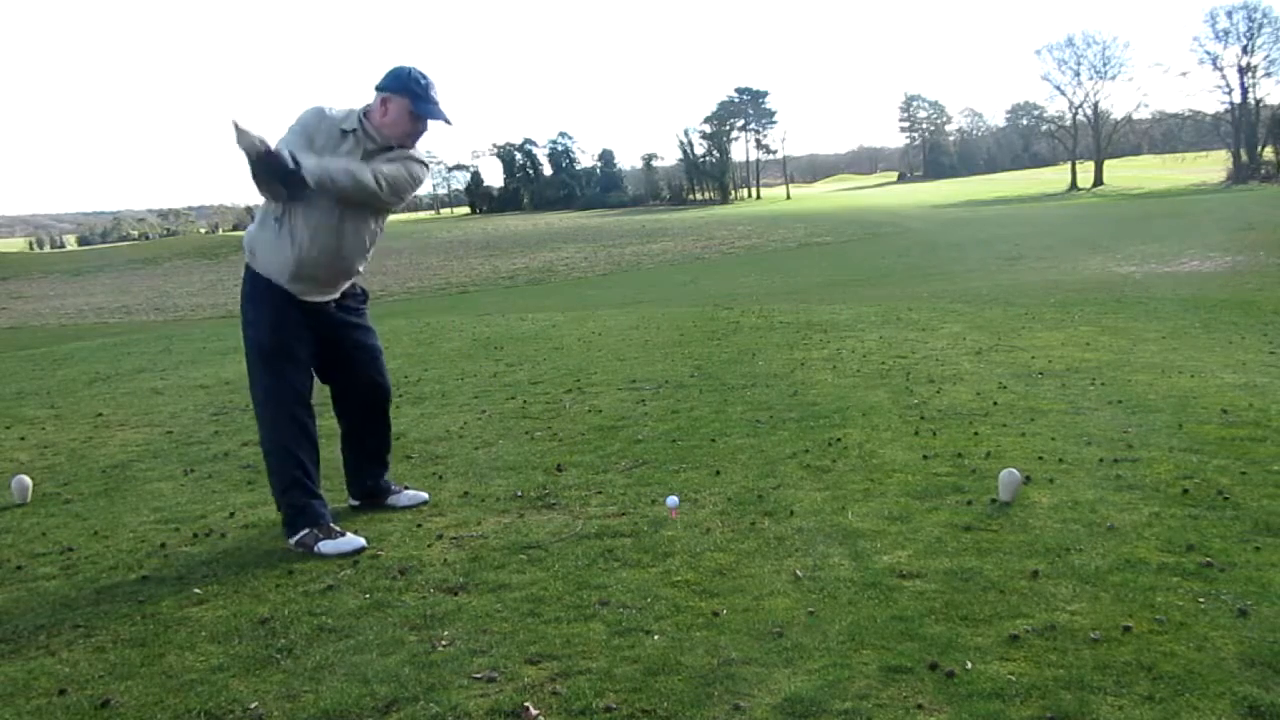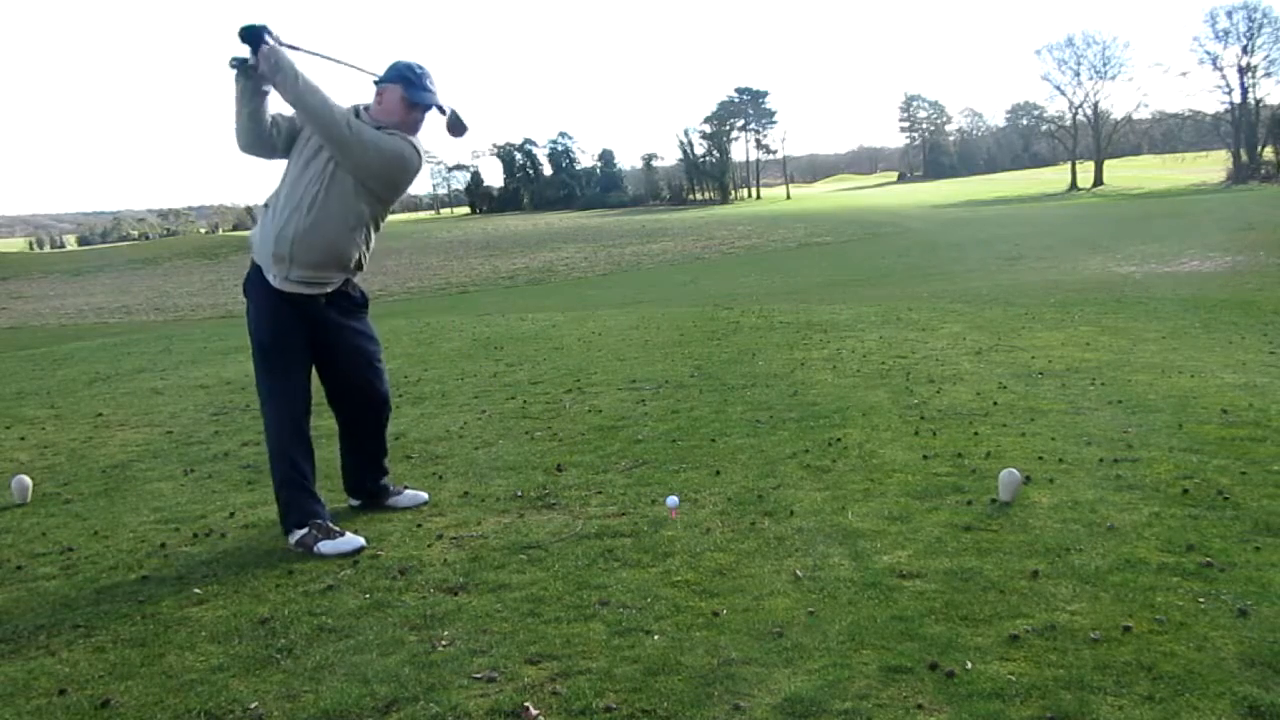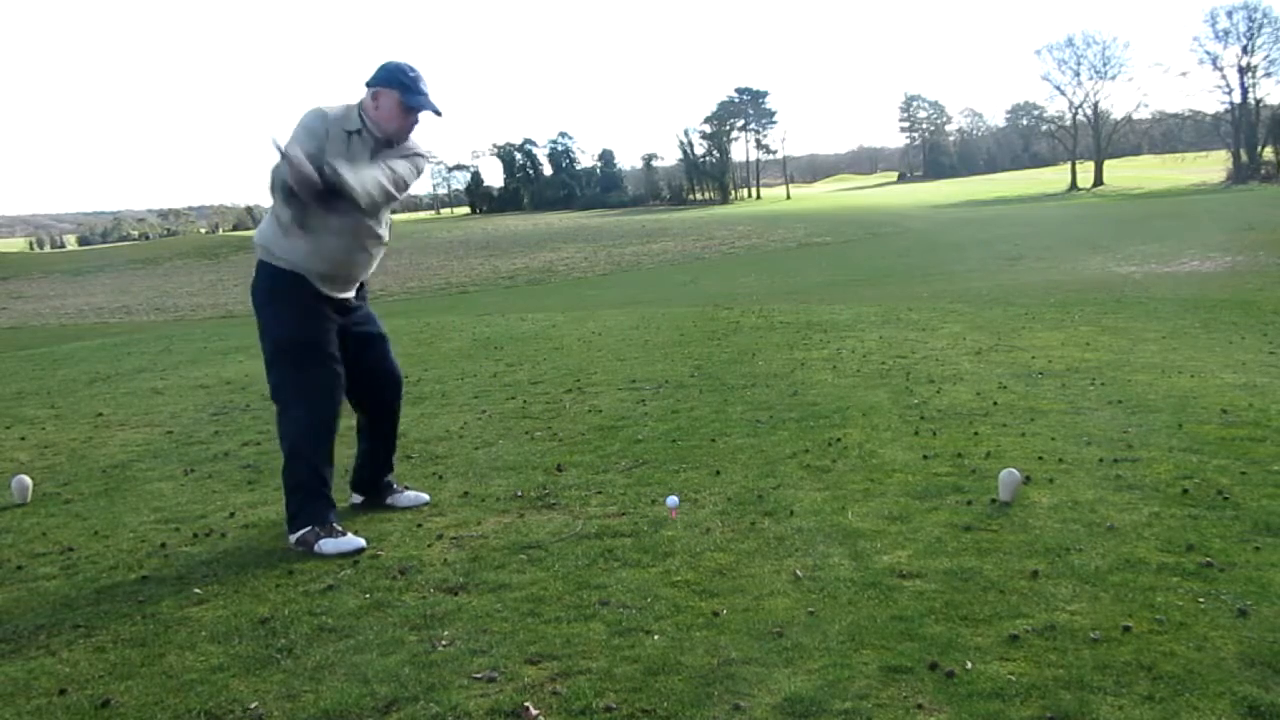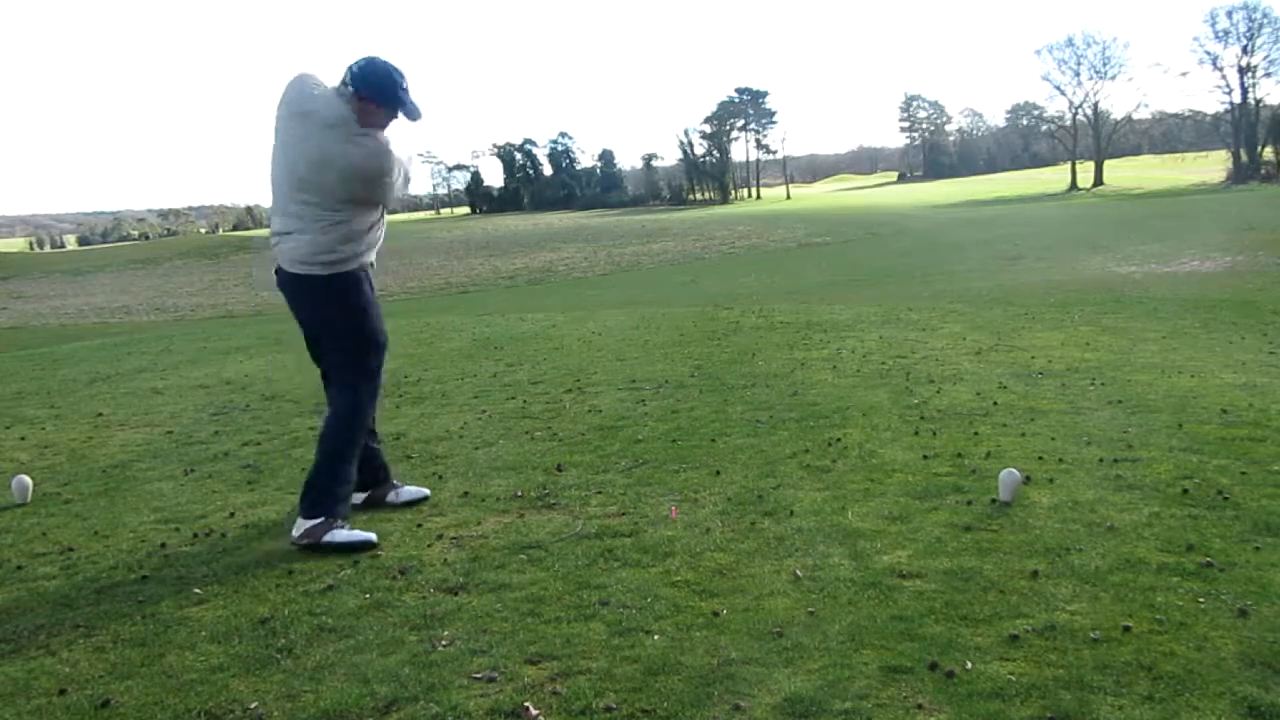
dt=0.2s
person 1, frame 1
left shoulder: (409, 166)
right shoulder: (318, 124)
left elbow: (357, 181)
right elbow: (277, 181)
left wrist: (299, 172)
right wrist: (266, 162)
left hip: (336, 293)
right hip: (271, 285)
left knee: (370, 390)
right knee: (285, 407)
left ankle: (370, 486)
right ankle: (305, 522)
person 1, frame 2
left shoulder: (403, 154)
right shoulder: (322, 120)
left elbow: (329, 124)
right elbow: (258, 141)
left wrist: (273, 61)
right wrist: (251, 78)
left hip: (335, 292)
right hip: (273, 281)
left knee: (368, 396)
right knee: (287, 406)
left ankle: (368, 486)
right ankle: (303, 521)
person 1, frame 3
left shoulder: (410, 157)
right shoulder: (327, 124)
left elbow: (373, 185)
right elbow: (291, 177)
left wrist: (334, 181)
right wrist: (296, 177)
left hip: (344, 289)
right hip: (287, 280)
left knee: (381, 386)
right knee: (311, 395)
left ankle: (373, 485)
right ankle: (308, 520)
person 1, frame 4
left shoulder: (301, 94)
right shoulder: (371, 154)
right elbow: (395, 186)
right wrist: (400, 173)
left hip: (296, 271)
right hip: (335, 278)
left knee: (352, 382)
right knee: (355, 387)
left ankle: (370, 480)
right ankle: (318, 515)
